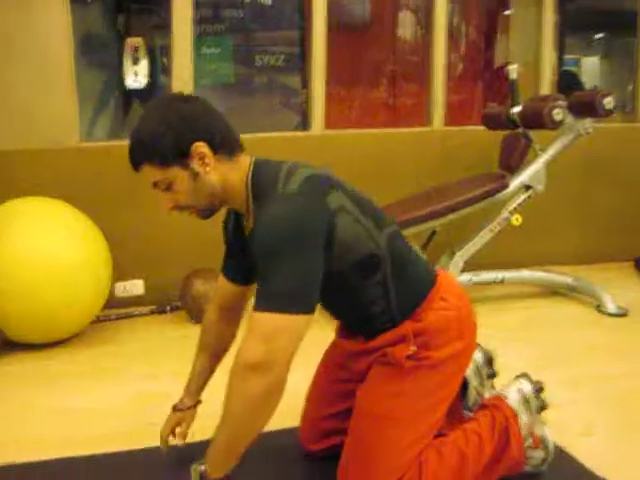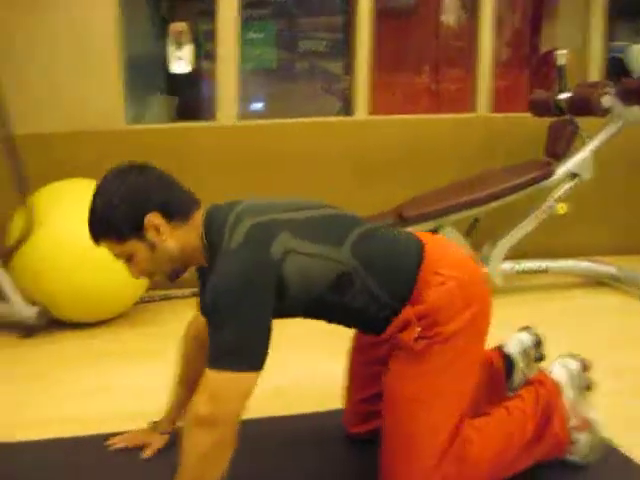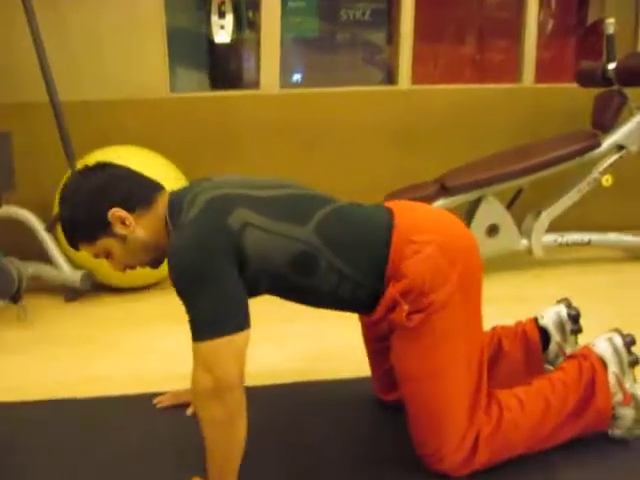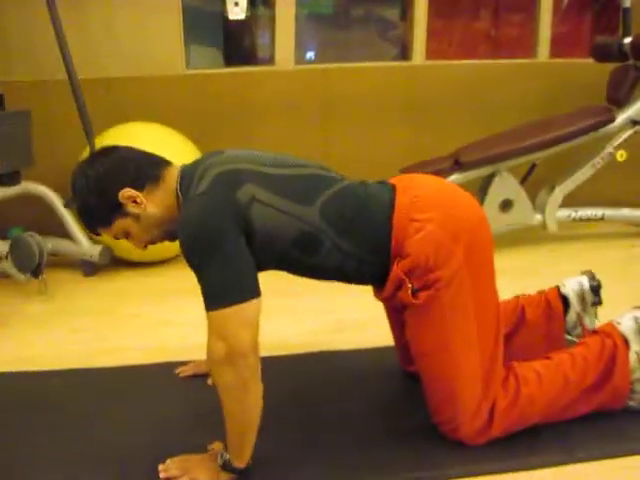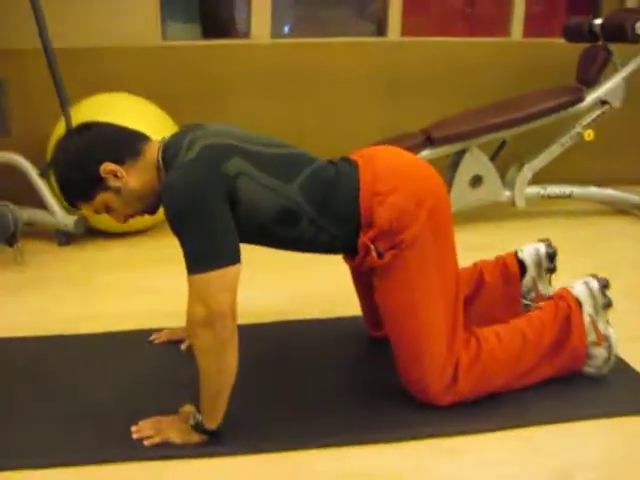
dt=0.4s
person 1, frame 1
left shoulder: (288, 215)
right shoulder: (247, 212)
left elbow: (263, 366)
right elbow: (224, 307)
right wrist: (189, 398)
left hip: (426, 329)
right hip: (369, 328)
right knee: (317, 437)
left ankle: (510, 424)
right ankle: (454, 387)
person 1, frame 2
left shoulder: (238, 271)
right shoulder: (223, 234)
left elbow: (215, 420)
right elbow: (202, 334)
right wrist: (171, 418)
left hip: (441, 296)
right hip: (405, 292)
right knee: (364, 422)
left ankle: (553, 404)
right ankle: (502, 368)
person 1, frame 3
left shoulder: (193, 247)
right shoulder: (202, 206)
left elbow: (223, 386)
right wrist: (204, 386)
left hip: (426, 266)
right hip: (409, 241)
right knee: (396, 392)
right ankle: (540, 339)
person 1, frame 4
left shoulder: (202, 219)
right shoulder: (211, 180)
left elbow: (237, 352)
right wrist: (223, 356)
left hip: (433, 236)
right hip: (416, 206)
left knee: (470, 413)
right knee: (423, 358)
right ankle: (564, 306)
person 1, frame 5
left shoulder: (186, 187)
right shoulder: (187, 152)
left elbow: (218, 315)
left wrist: (204, 423)
right wrist: (200, 324)
left hip: (398, 205)
right hip: (380, 181)
left knee: (435, 375)
right knee: (388, 326)
left ankle: (573, 318)
right ankle: (520, 271)
